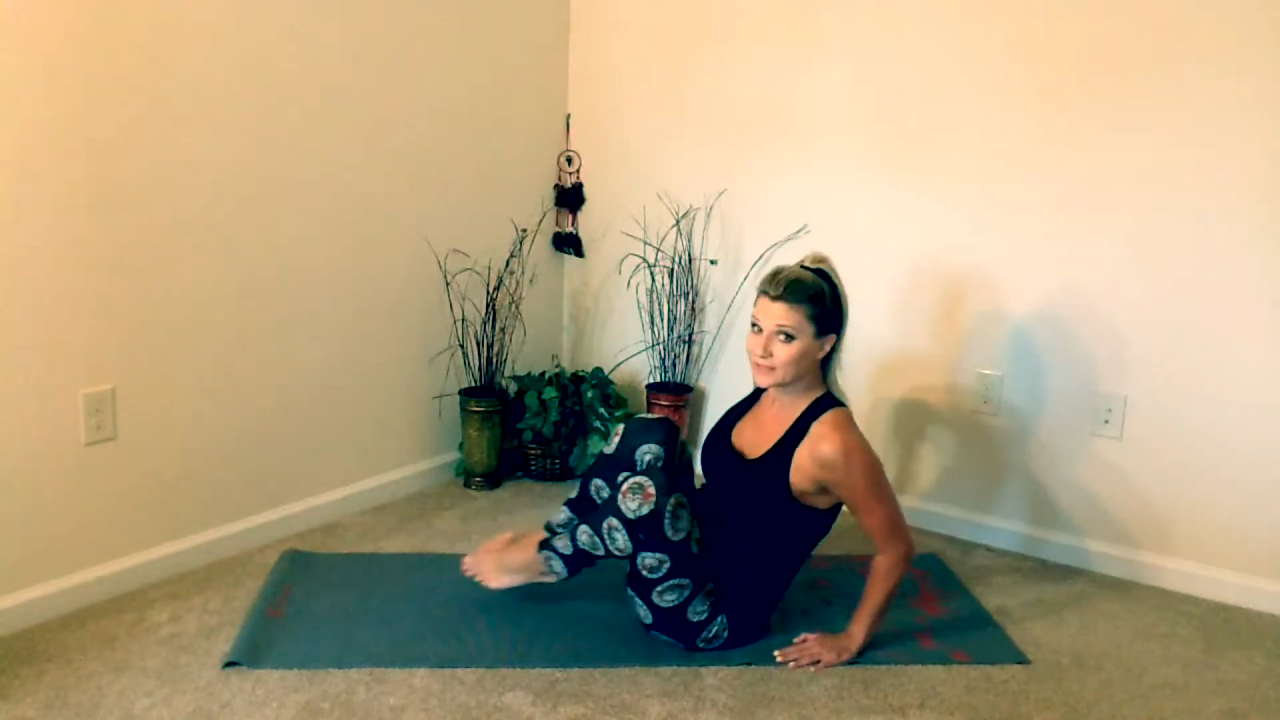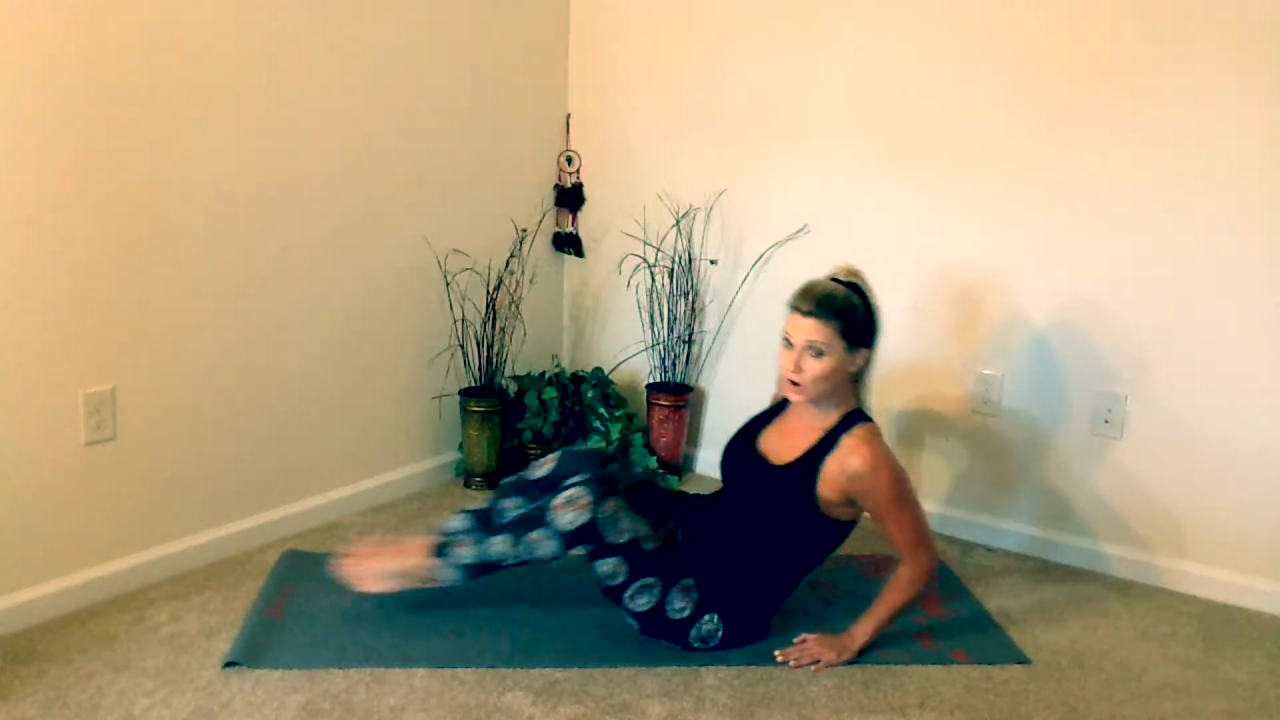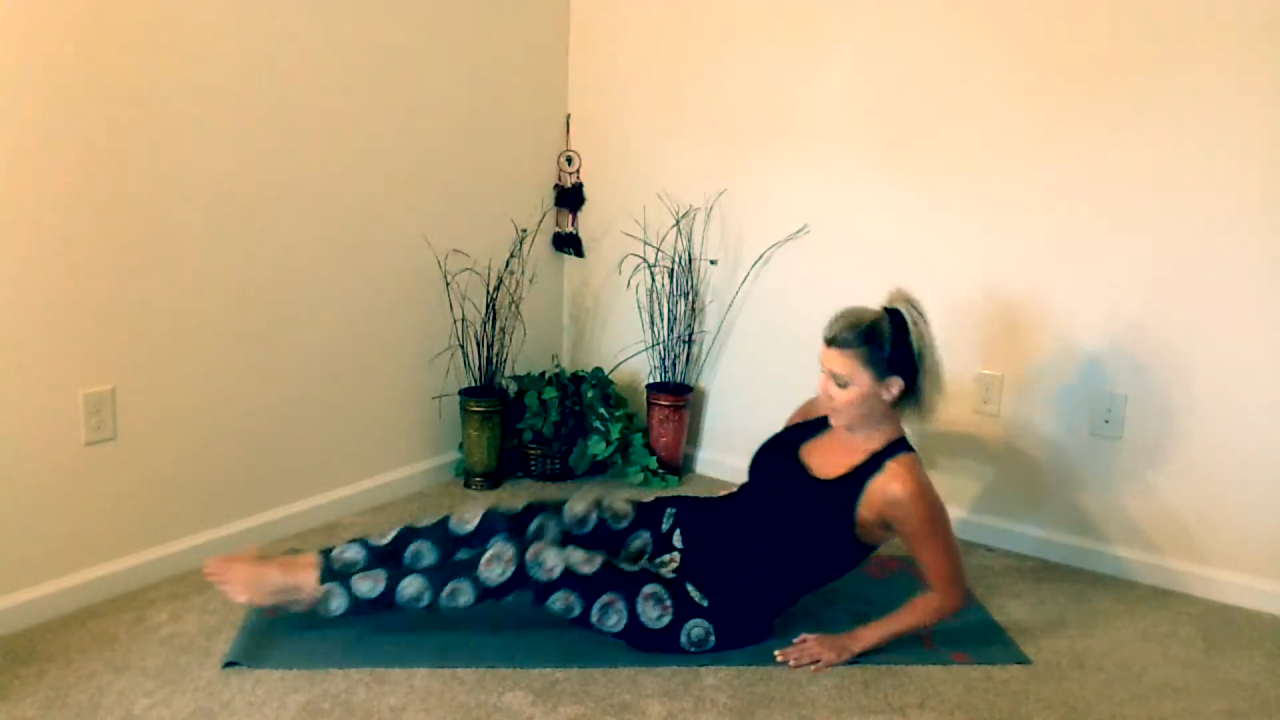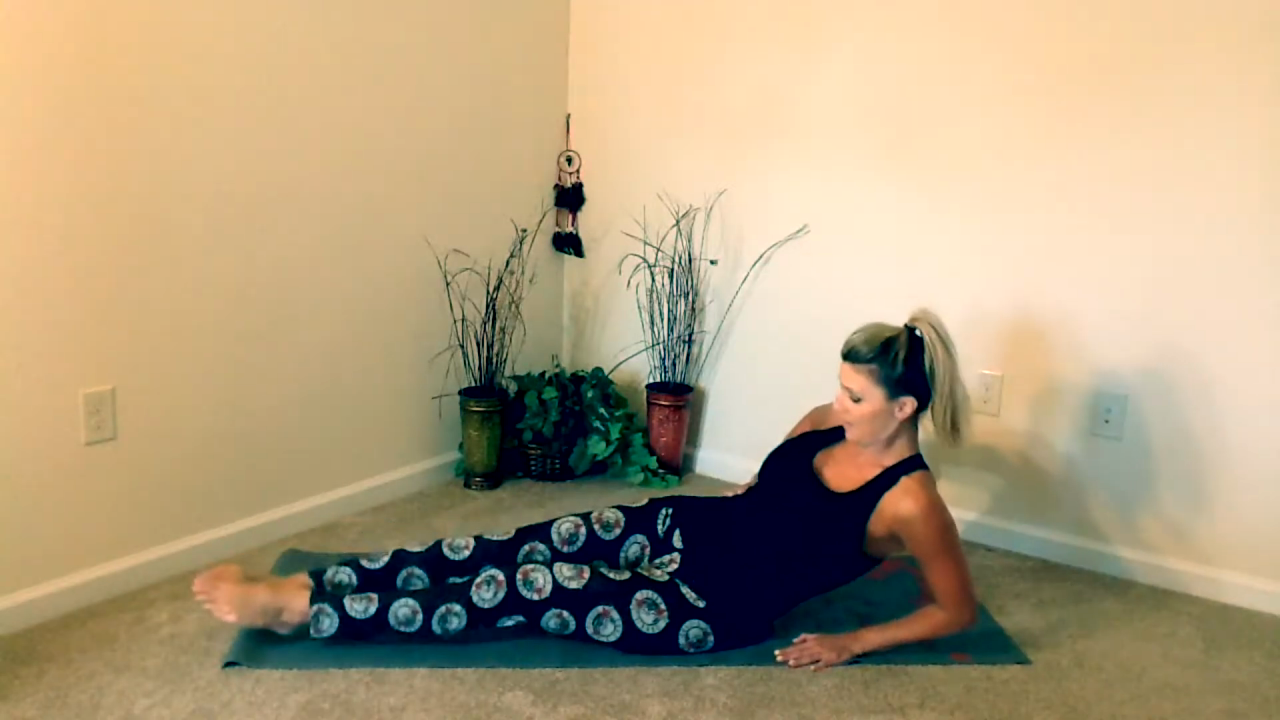
dt=0.2s
person 1, frame 1
left shoulder: (831, 443)
right shoulder: (771, 389)
left elbow: (895, 549)
left wrist: (850, 639)
left hip: (712, 614)
right hip: (703, 544)
left knee: (643, 475)
right knee: (647, 439)
left ankle: (548, 558)
right ankle: (555, 547)
person 1, frame 2
left shoulder: (861, 459)
right shoulder: (795, 396)
left elbow: (920, 561)
left wrist: (850, 641)
left hip: (708, 613)
right hip: (698, 534)
left knee: (584, 495)
right knee: (580, 468)
left ankle: (436, 563)
right ankle: (443, 550)
person 1, frame 3
left shoulder: (897, 488)
right shoulder: (822, 416)
left elbow: (948, 591)
left wrist: (850, 642)
left hip: (709, 614)
right hip: (687, 533)
left knee: (521, 560)
right knee: (518, 525)
left ankle: (313, 590)
right ankle: (316, 570)
person 1, frame 4
left shoulder: (910, 504)
right shoulder: (827, 421)
left elbow: (956, 608)
left wrist: (850, 643)
left hip: (710, 609)
right hip: (683, 529)
left knee: (518, 591)
right knee: (506, 554)
left ankle: (297, 612)
right ankle: (299, 592)
